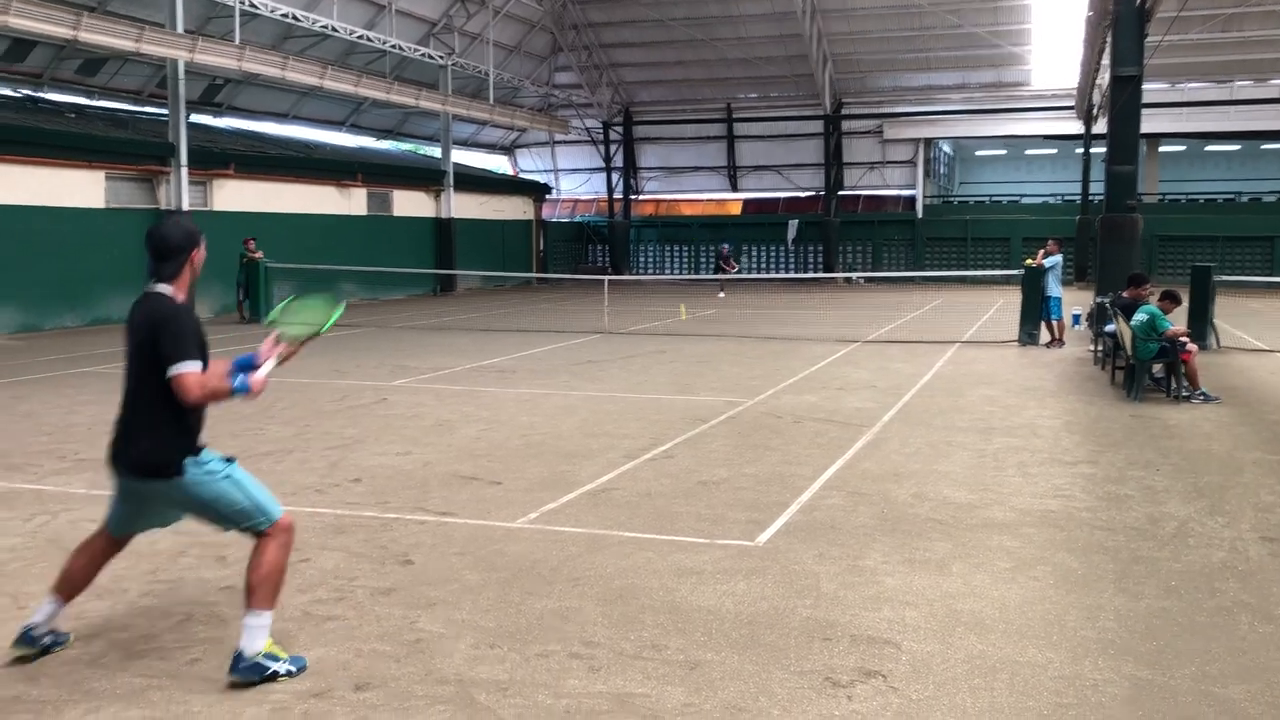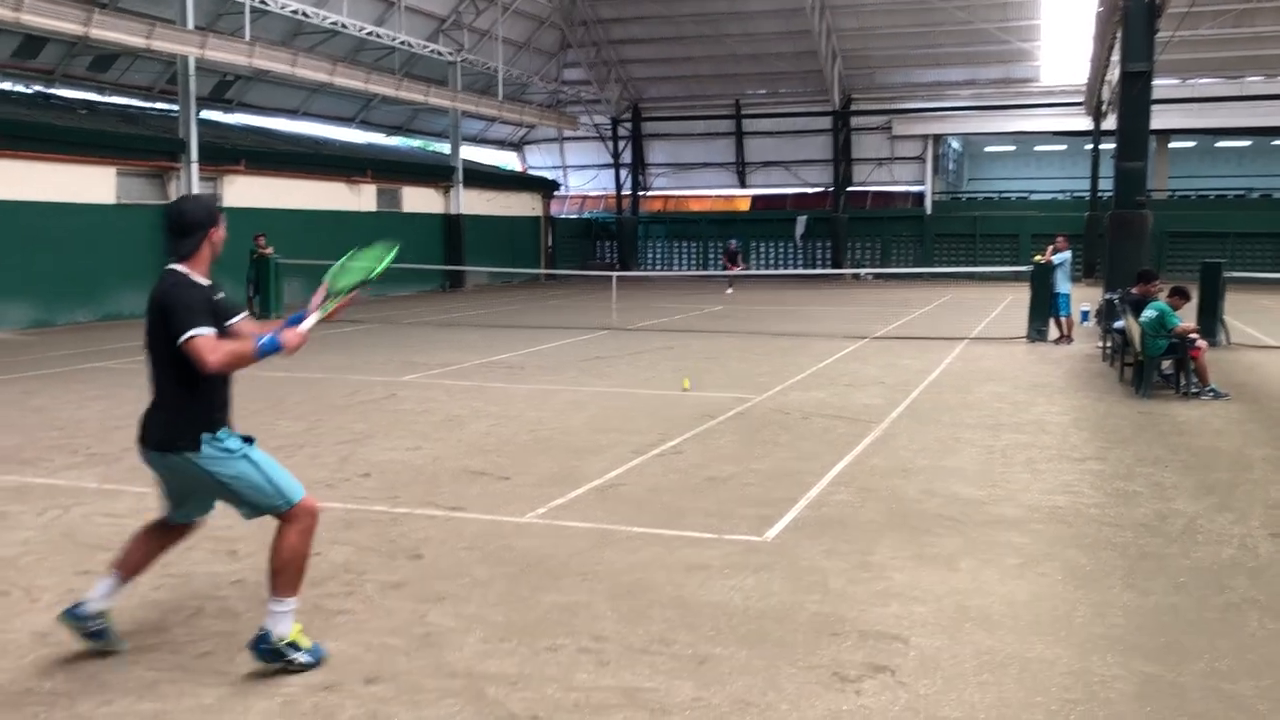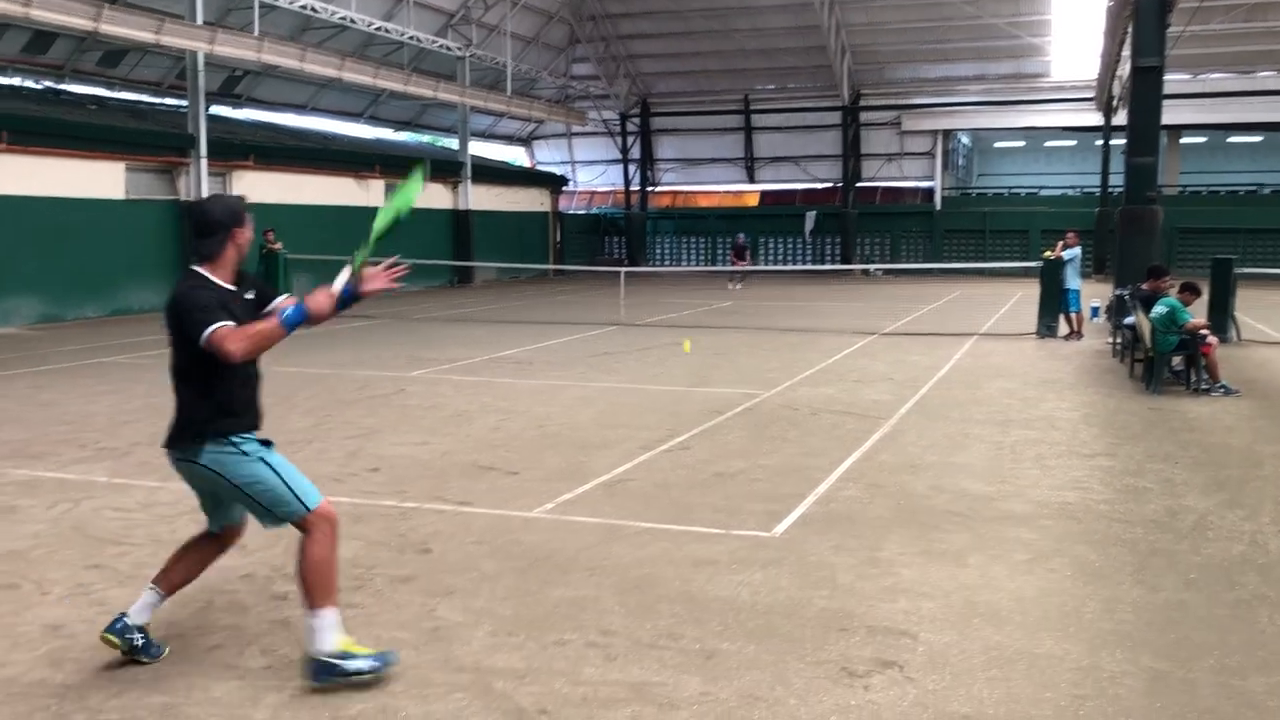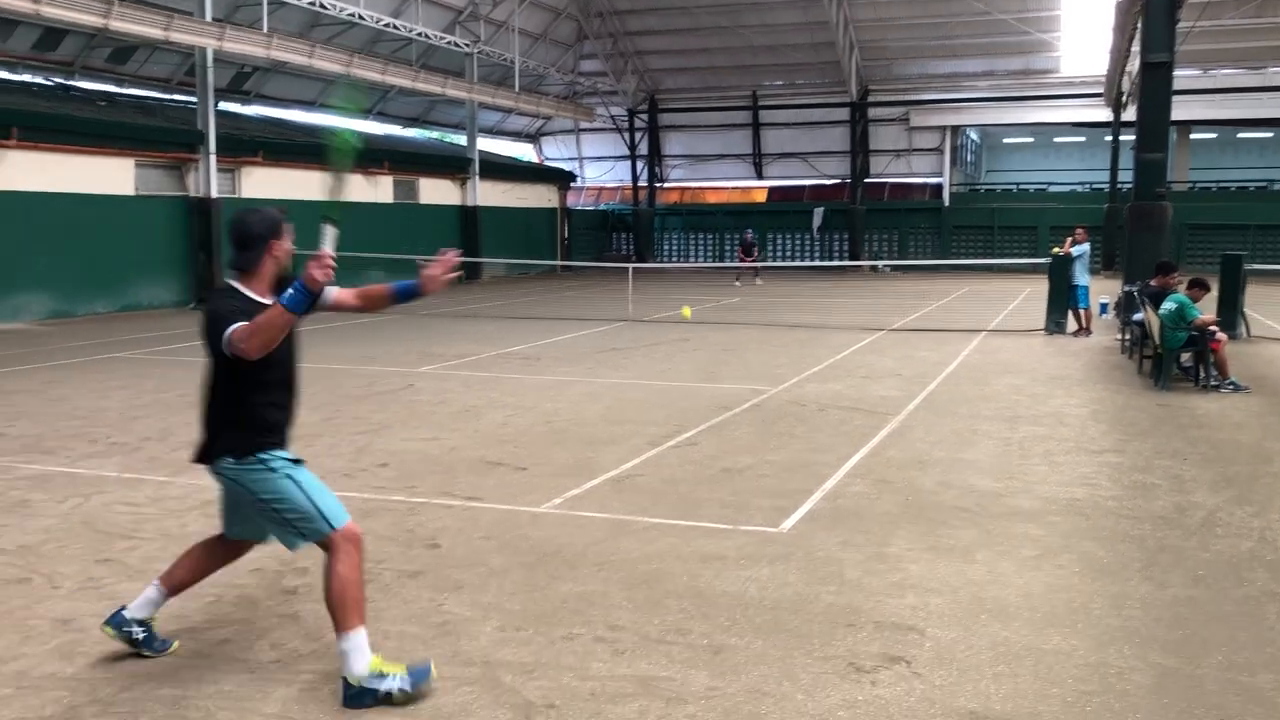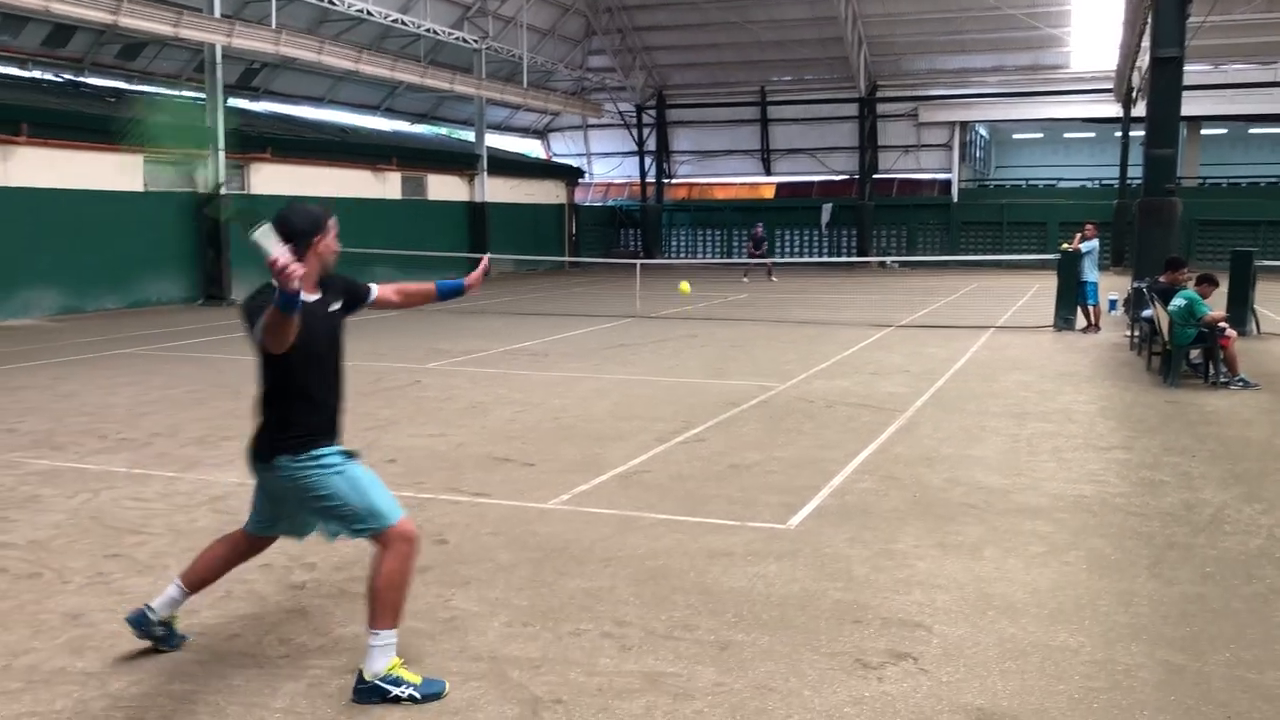
dt=0.1s
person 1, frame 1
left shoulder: (145, 308)
right shoulder: (176, 316)
right elbow: (193, 391)
left wrist: (253, 359)
right wrist: (243, 385)
left hip: (134, 459)
right hip: (175, 465)
left knee: (113, 535)
right knee: (277, 528)
left ankle: (37, 628)
right ankle: (253, 652)
person 1, frame 2
left shoulder: (201, 290)
right shoulder: (176, 294)
left elbow: (247, 333)
right elbow: (212, 359)
left wrist: (302, 319)
right wrist: (278, 344)
left hip: (182, 437)
right hip: (197, 440)
left knee: (179, 520)
right knee: (302, 511)
left ankle: (90, 610)
right ankle: (278, 633)
person 1, frame 3
left shoulder: (240, 287)
right shoulder: (191, 296)
left elbow: (295, 315)
right elbow: (236, 348)
left wrist: (354, 291)
right wrist: (300, 310)
left hip: (216, 442)
right hip: (214, 443)
left knee: (223, 532)
right knee: (320, 520)
left ankle: (132, 623)
right ankle: (329, 649)
person 1, frame 4
left shoulder: (289, 291)
right shoulder: (223, 305)
left elbow: (354, 299)
right elbow: (253, 344)
left wrist: (417, 285)
right wrist: (300, 293)
left hip: (258, 453)
right hip: (246, 457)
left knee: (234, 539)
right knee: (344, 538)
left ankle: (133, 617)
right ankle: (362, 673)
person 1, frame 5
left shoulder: (333, 292)
right shoulder: (266, 304)
left elbow: (394, 294)
right elbow: (276, 340)
left wrist: (459, 286)
right wrist: (291, 299)
left hip: (303, 450)
right hip: (299, 455)
left knee: (256, 535)
right knee: (399, 535)
left ankle: (156, 614)
right ankle: (378, 671)
